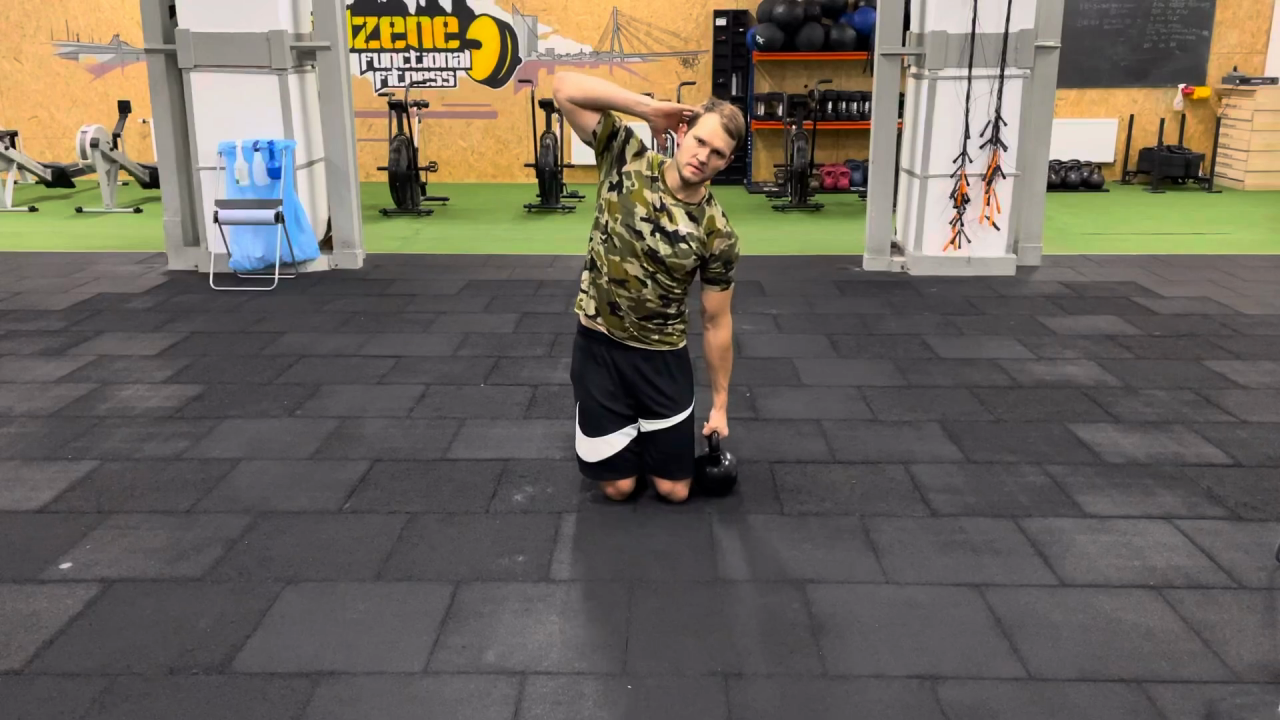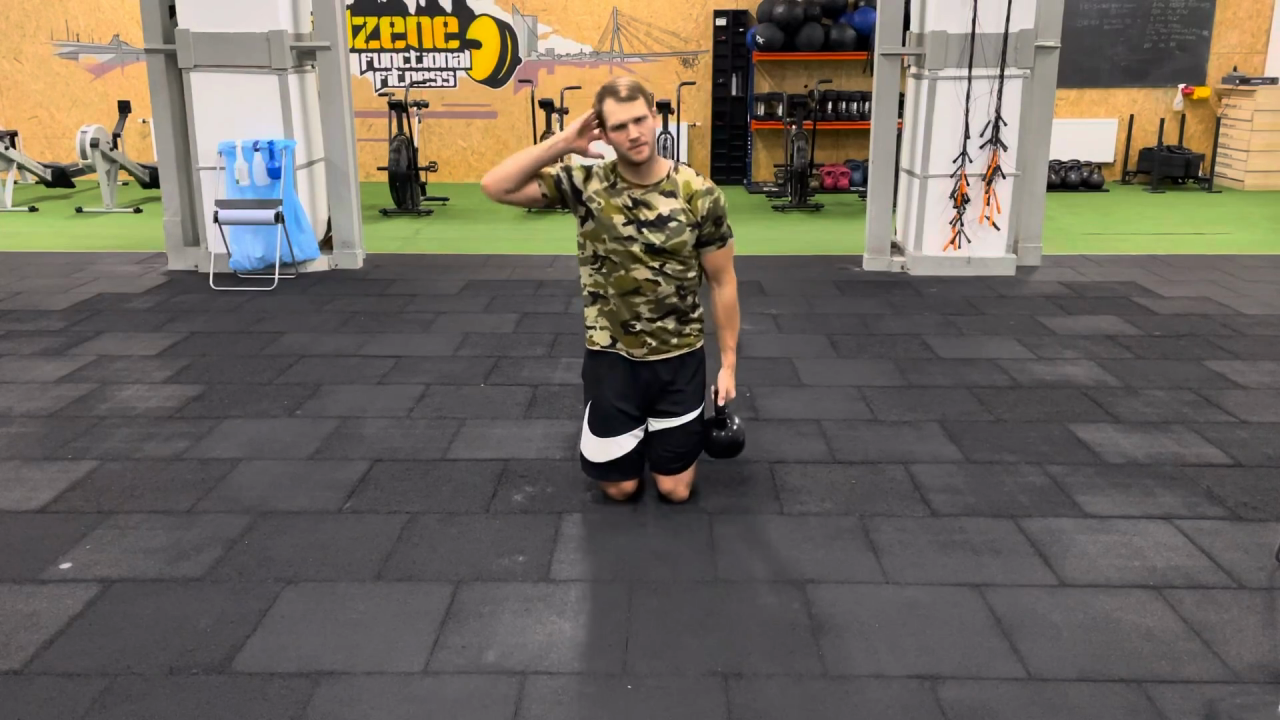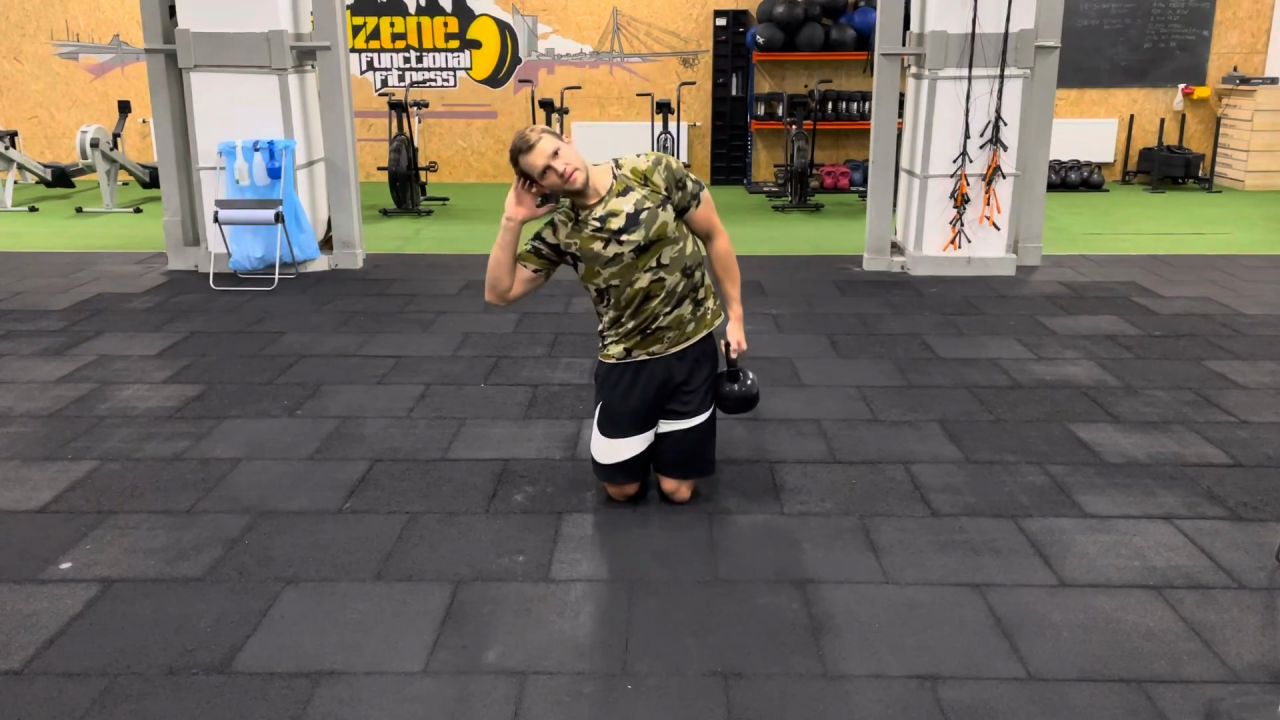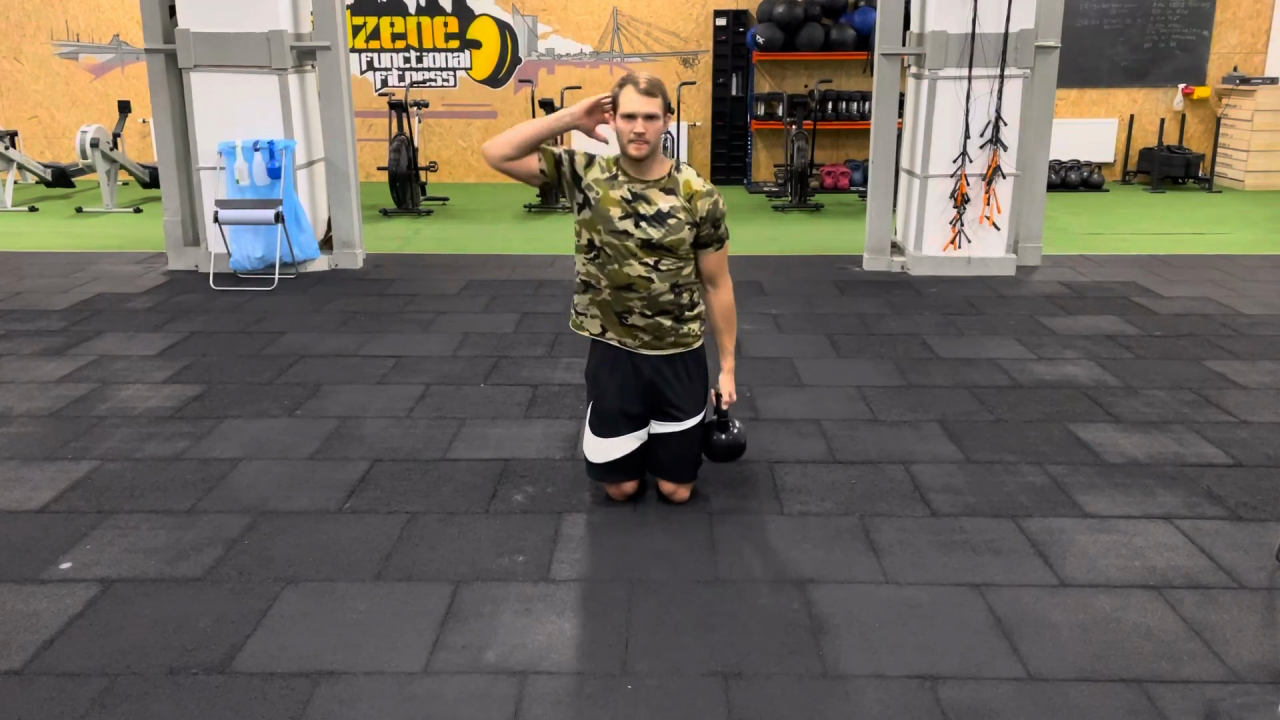
dt=0.7s
person 1, frame 1
left shoulder: (717, 235)
right shoulder: (626, 160)
left elbow: (716, 323)
right elbow: (564, 87)
left wrist: (719, 404)
right wrist: (649, 108)
left hip: (661, 354)
right hip: (598, 344)
left knee: (674, 490)
right knee: (618, 487)
left ankle: (649, 432)
right ankle: (623, 431)
person 1, frame 2
left shoulder: (700, 196)
right shoulder: (585, 181)
left elbow: (722, 283)
right elbow: (493, 187)
left wrist: (728, 363)
right wrist: (564, 142)
left hip: (679, 357)
right hip: (612, 356)
left knee: (675, 489)
right knee: (619, 487)
left ankle: (659, 430)
right ankle: (632, 430)
person 1, frame 3
left shoulder: (657, 172)
right shoulder: (559, 232)
left elbow: (714, 236)
right elbow: (499, 292)
left wrist: (734, 313)
right wrist: (512, 220)
left hip: (692, 346)
right hip: (626, 358)
left knee: (677, 490)
right knee: (621, 488)
left ankle: (666, 439)
right ankle: (641, 432)
person 1, frame 4
left shoulder: (699, 196)
right shoulder: (584, 173)
left elbow: (717, 285)
right elbow: (495, 153)
left wrist: (728, 366)
right wrist: (570, 118)
left hip: (679, 355)
right hip: (612, 352)
left knee: (676, 490)
right knee: (620, 487)
left ankle: (662, 434)
right ankle: (636, 432)
